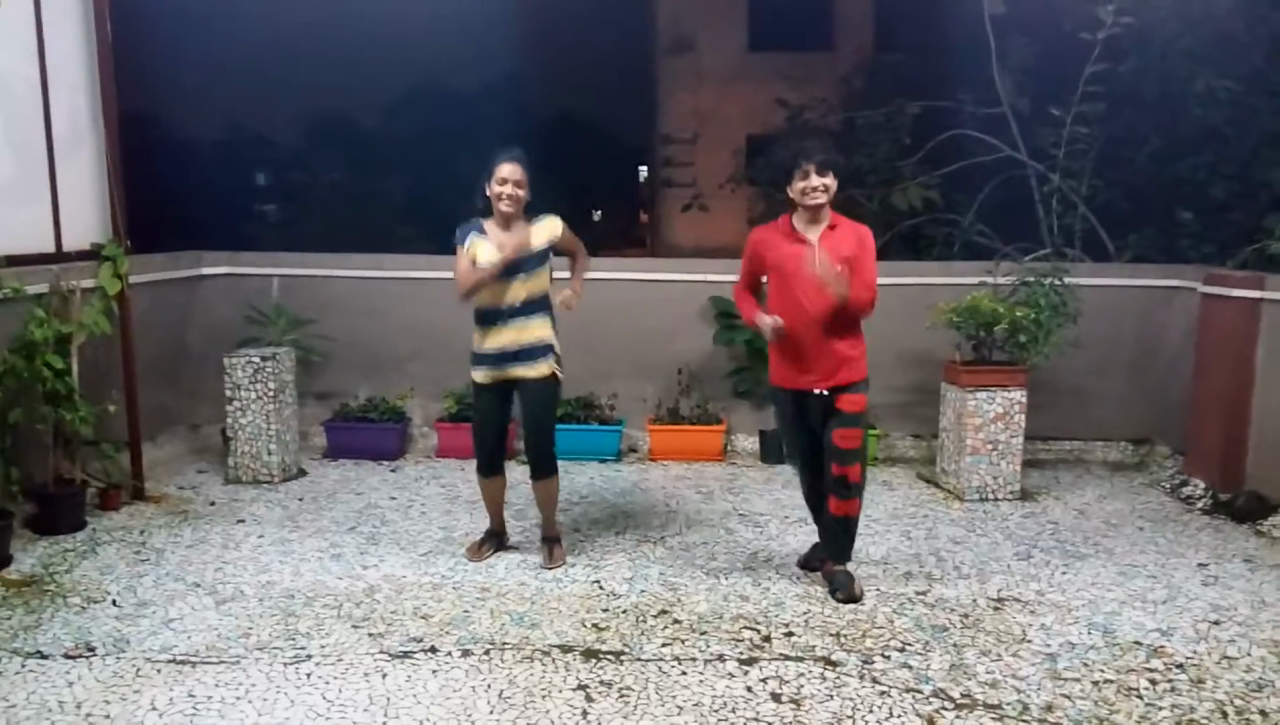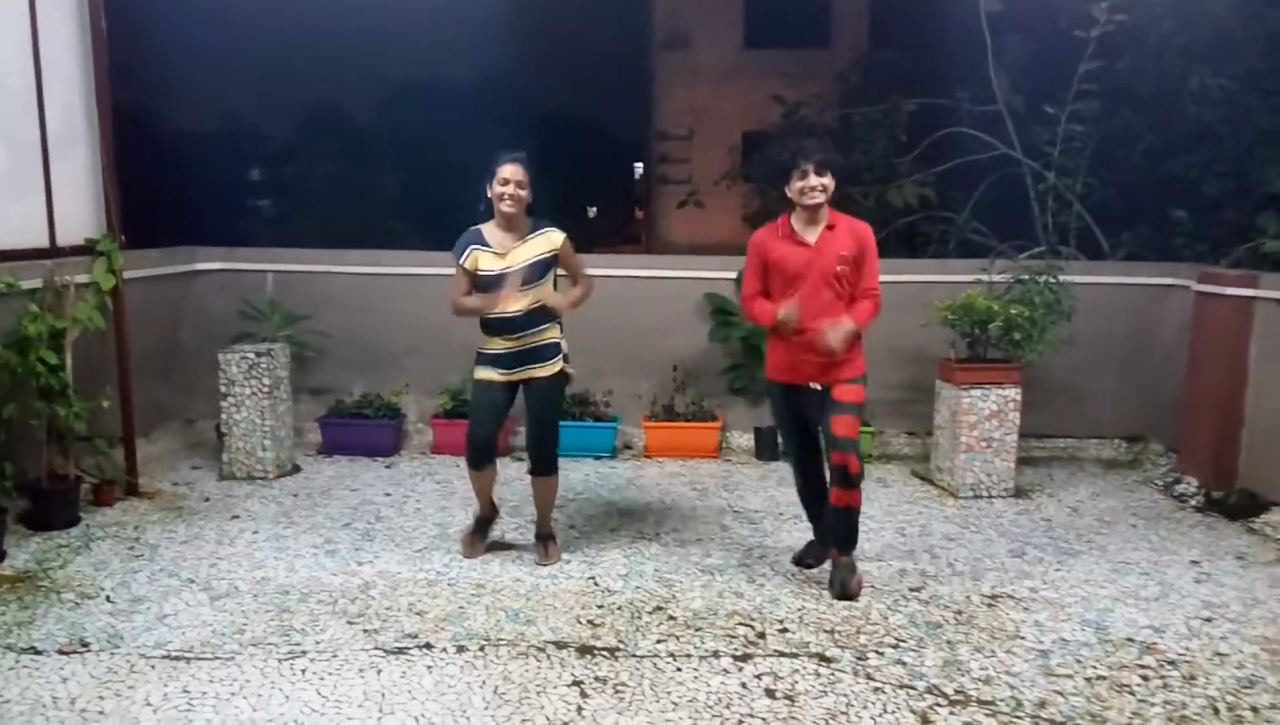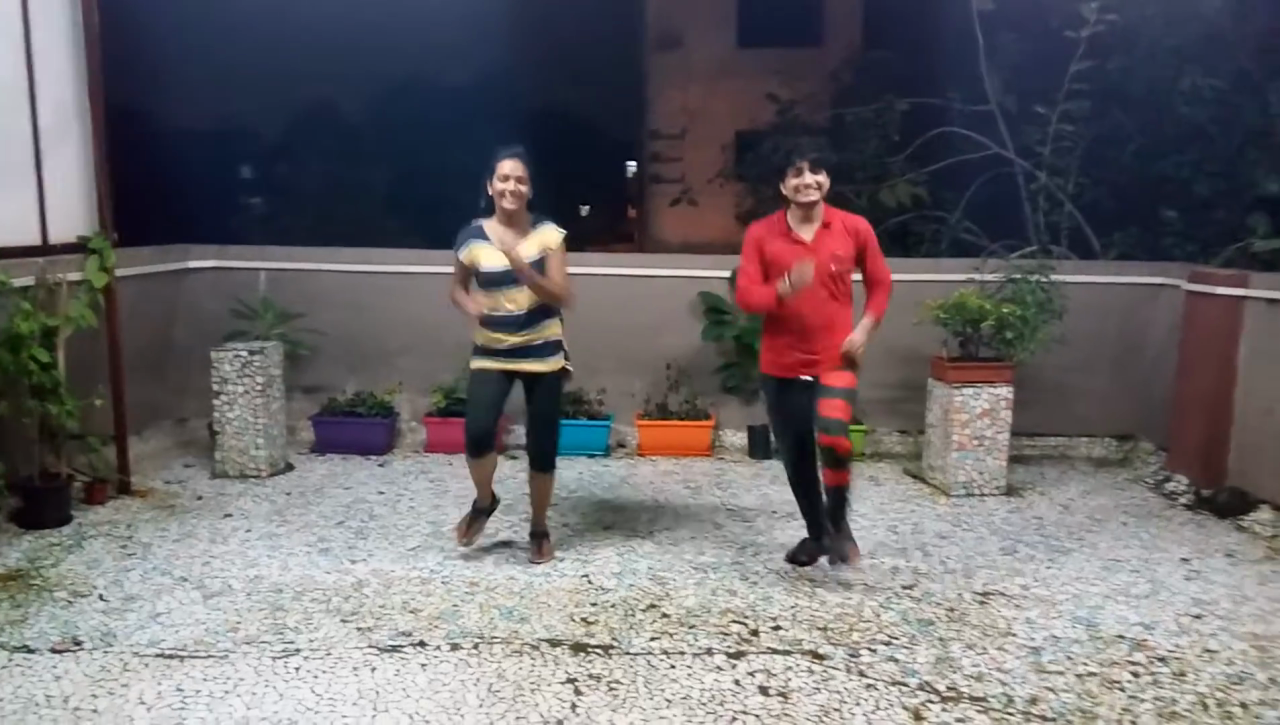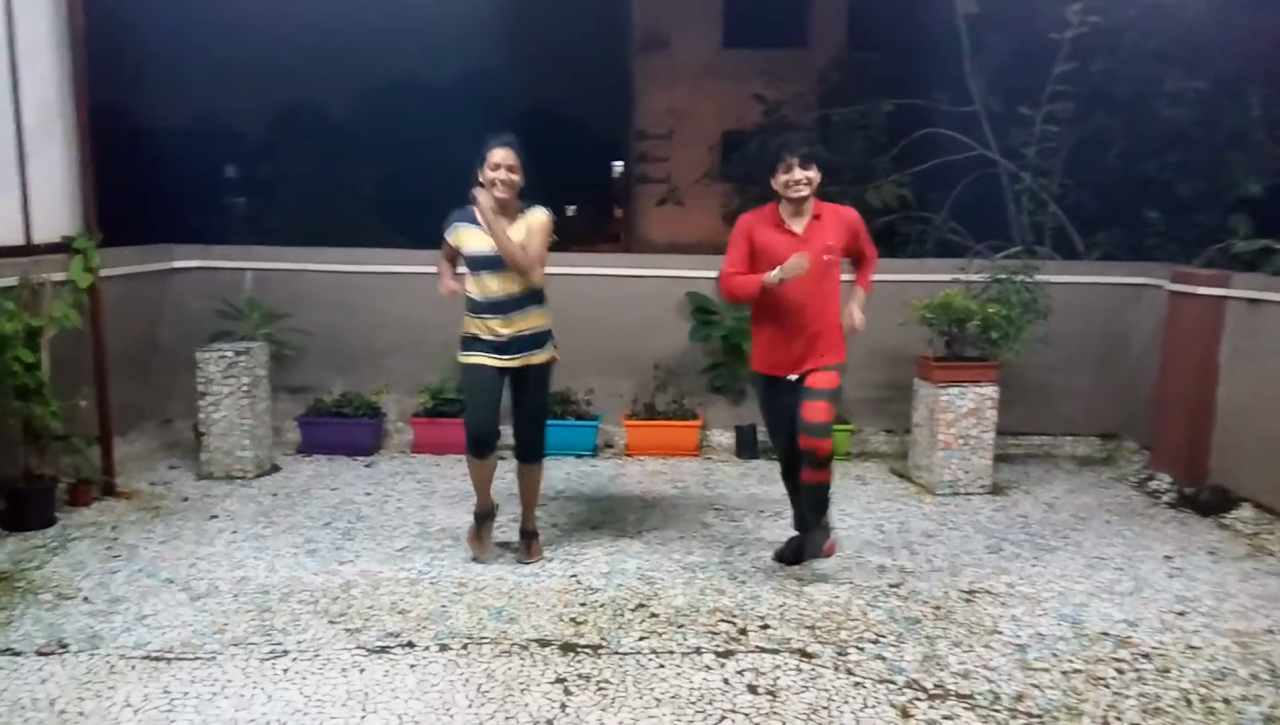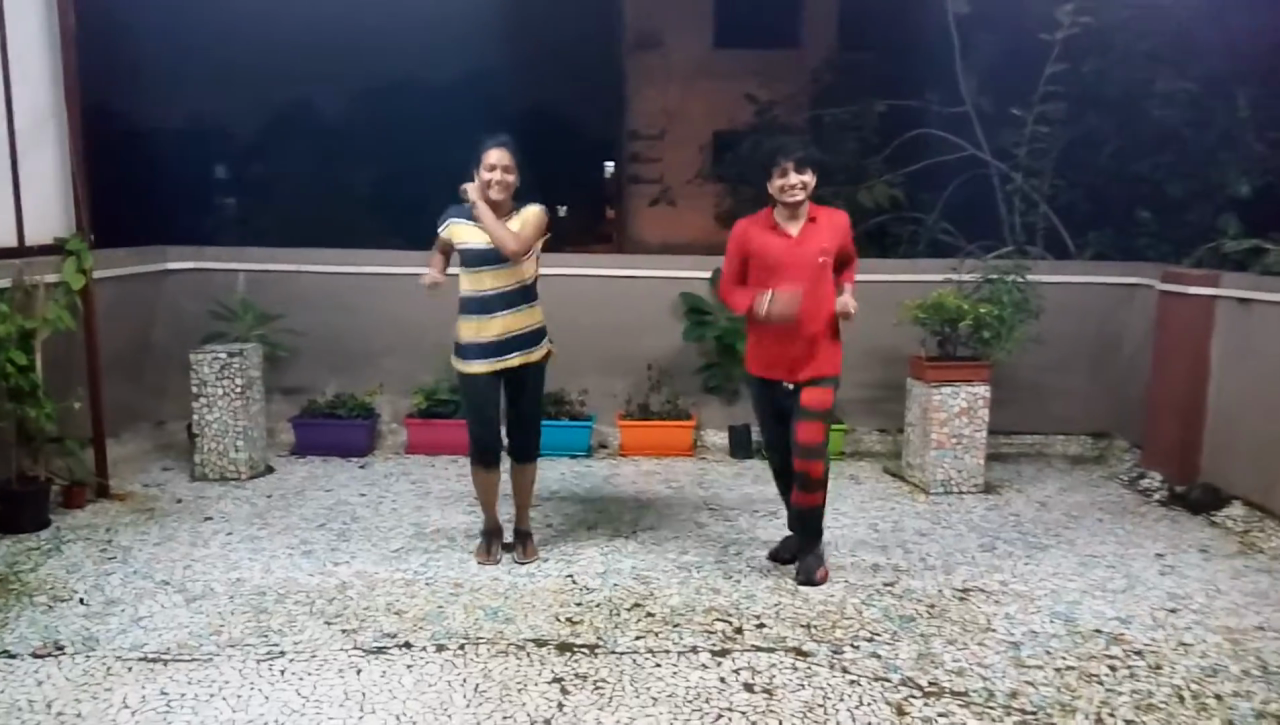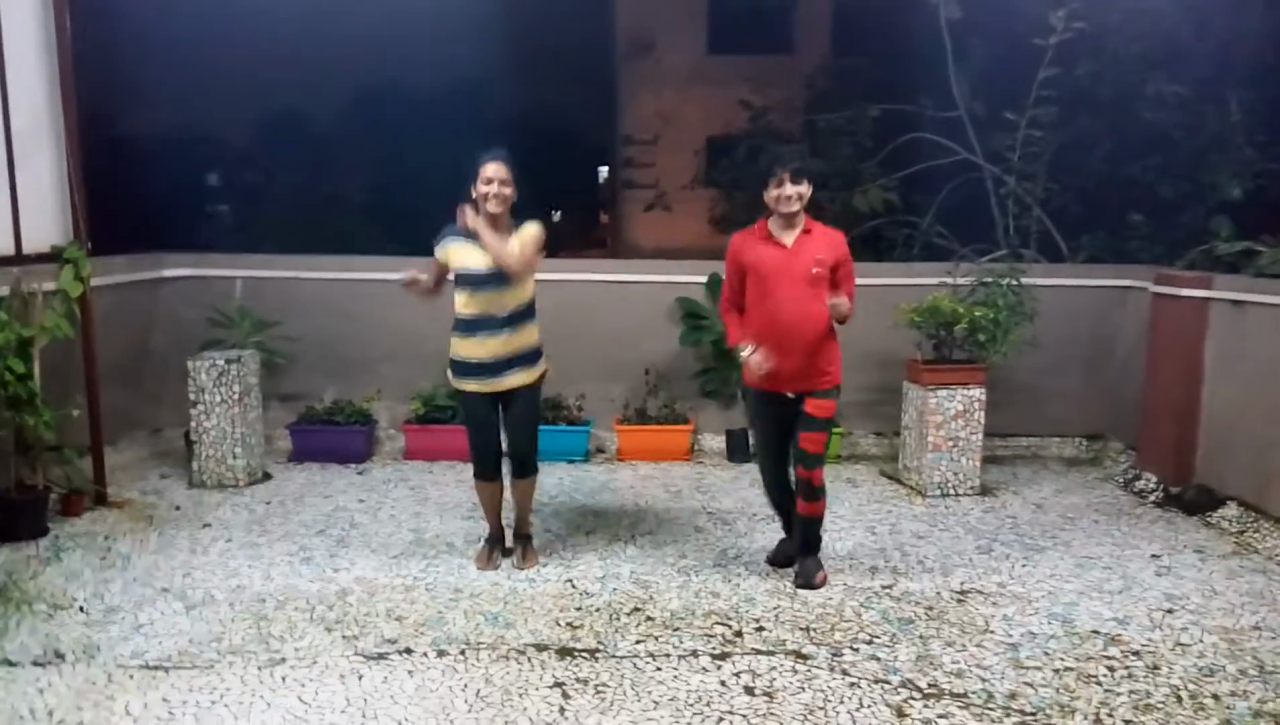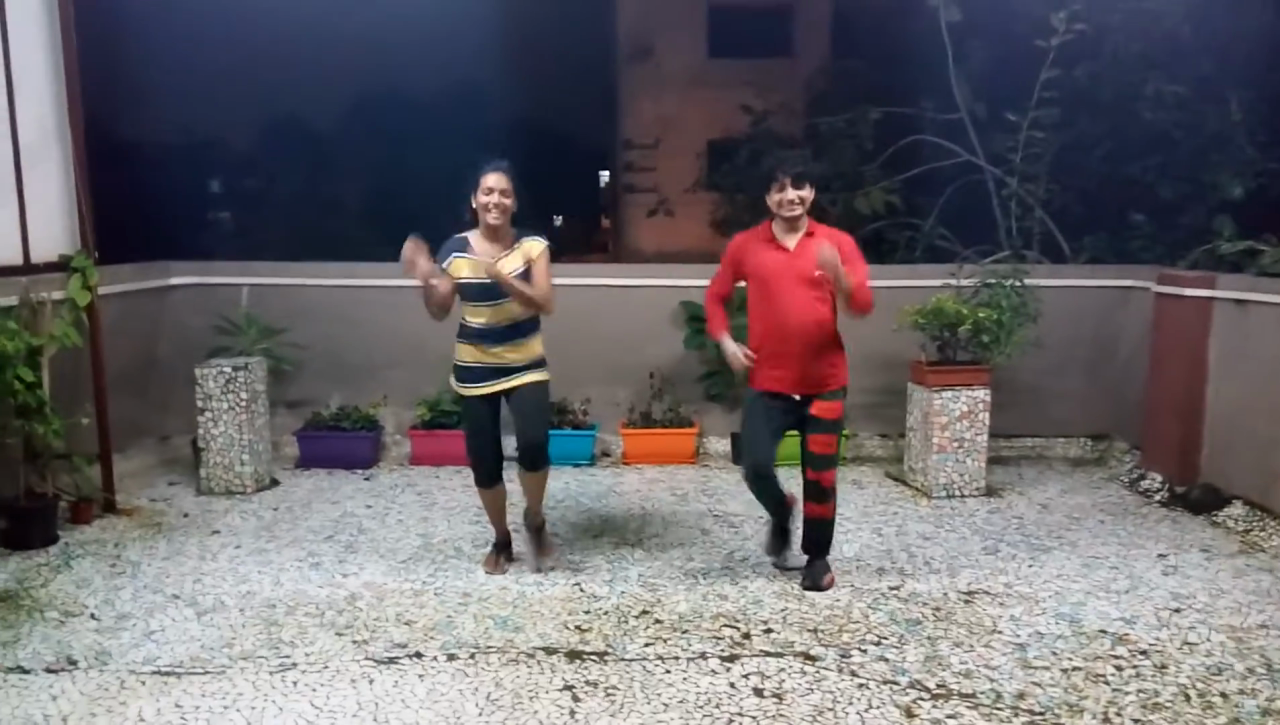
dt=0.1s
person 1, frame 1
left shoulder: (856, 236)
right shoulder: (764, 238)
left elbow: (866, 301)
right elbow: (744, 287)
left wrist: (833, 281)
right wrist: (759, 317)
left hip: (844, 375)
right hip: (790, 378)
left knee: (847, 470)
right knee: (810, 468)
left ankle: (837, 562)
right ankle: (826, 538)
person 1, frame 2
left shoulder: (857, 233)
right shoulder: (764, 240)
left elbow: (870, 299)
right elbow: (750, 301)
left wrist: (846, 329)
right wrist: (778, 315)
left hip: (841, 372)
right hip: (787, 374)
left knee: (845, 459)
right knee: (804, 463)
left ankle: (844, 555)
right ankle: (822, 536)
person 1, frame 3
left shoulder: (855, 228)
right shoulder: (761, 234)
left elbow: (880, 281)
right elbow: (746, 296)
left wrist: (865, 327)
right wrist: (784, 288)
left hip: (835, 361)
right hip: (781, 368)
left knee: (834, 439)
right knee: (796, 457)
left ankle: (836, 527)
right ankle: (817, 532)
person 1, frame 4
left shoulder: (844, 221)
right shoulder: (751, 225)
left elbow: (866, 258)
right elbow: (729, 285)
left wrist: (857, 302)
right wrist: (775, 276)
left hip: (823, 358)
right hip: (771, 363)
left knee: (815, 439)
right knee: (787, 452)
left ankle: (817, 523)
right ankle: (803, 527)
person 1, frame 5
left shoulder: (837, 223)
right shoulder: (746, 231)
right elbow: (729, 290)
left wrist: (847, 294)
right wrist: (762, 304)
left hip: (818, 367)
right hip: (766, 368)
left knee: (809, 460)
right knee: (780, 459)
left ankle: (811, 546)
right ankle: (798, 532)
person 1, frame 6
left shoulder: (832, 241)
right shoulder: (744, 244)
left elbow: (845, 295)
right elbow: (730, 305)
left wrist: (843, 305)
right wrist: (744, 350)
left hip: (818, 380)
right hip: (765, 382)
left knee: (809, 473)
right knee: (774, 470)
left ankle: (808, 552)
right ankle: (791, 532)
person 1, frame 7
left shoulder: (837, 242)
right shoulder: (744, 245)
left elbow: (863, 303)
right elbow: (715, 297)
left wrist: (839, 276)
right wrist: (725, 341)
left hip: (823, 381)
right hip: (768, 382)
left knee: (820, 475)
right knee: (756, 467)
left ankle: (817, 556)
right ankle: (780, 512)
person 2, frame 1
left shoulder: (548, 226)
right shoulder: (471, 234)
left elbow: (580, 253)
right elbow: (465, 289)
left wrist: (573, 290)
right wrist: (508, 252)
left hip: (537, 356)
right hip: (489, 359)
left knee: (540, 450)
right knee: (488, 453)
left ankle: (551, 534)
right ankle: (495, 530)
person 2, frame 2
left shoulder: (550, 237)
right shoulder: (471, 242)
left elbow: (584, 282)
right elbow: (458, 303)
left wrist: (567, 301)
right wrist: (493, 301)
left hip: (544, 357)
right hip: (494, 359)
left knee: (543, 449)
right knee: (478, 446)
left ankle: (544, 531)
right ankle: (485, 513)
person 2, frame 3
left shoulder: (548, 233)
right shoulder: (471, 237)
left elbow: (561, 293)
right elbow: (459, 287)
left wrist: (519, 263)
right wrist: (469, 302)
left hip: (542, 352)
right hip: (492, 352)
left knee: (543, 446)
right knee: (478, 431)
left ankle: (539, 529)
right ankle: (484, 499)
person 2, frame 4
left shoulder: (539, 218)
right shoulder: (461, 223)
left elbow: (526, 264)
right elbow: (447, 261)
left wrist: (491, 215)
right wrist: (448, 281)
left hip: (531, 345)
right hip: (482, 344)
left knee: (530, 438)
right knee: (480, 431)
left ankle: (528, 527)
right ankle: (483, 509)
person 2, frame 5
left shoulder: (533, 214)
right shoulder: (454, 219)
left elbow: (513, 246)
right elbow: (439, 254)
left wrist: (480, 207)
right wrist: (434, 273)
left hip: (525, 344)
right hip: (476, 348)
left knee: (525, 439)
right knee: (485, 441)
left ankle: (522, 528)
right ankle: (491, 527)
person 2, frame 6
left shoulder: (530, 231)
right shoulder: (452, 237)
left elbow: (524, 272)
right elbow: (433, 284)
left wrist: (479, 229)
right wrist: (420, 282)
left hip: (522, 361)
right hip: (472, 365)
left knee: (524, 453)
right knee: (485, 455)
left ankle: (522, 531)
right ankle: (495, 534)
person 2, frame 7
left shoulder: (533, 245)
right shoulder: (455, 249)
left elbow: (544, 302)
right elbow: (439, 312)
left wrist: (499, 275)
right wrist: (425, 276)
left hip: (525, 368)
right hip: (475, 371)
left knee: (534, 445)
right knee: (484, 461)
left ankle: (535, 519)
right ankle: (501, 540)
